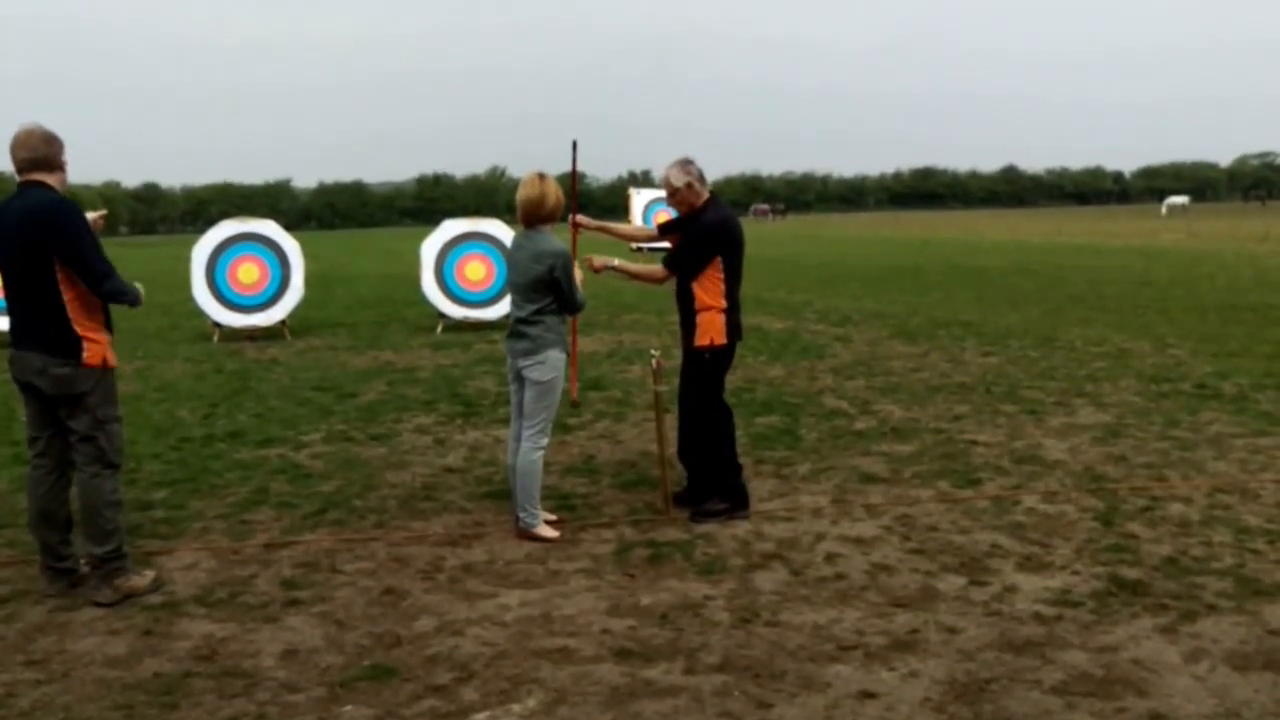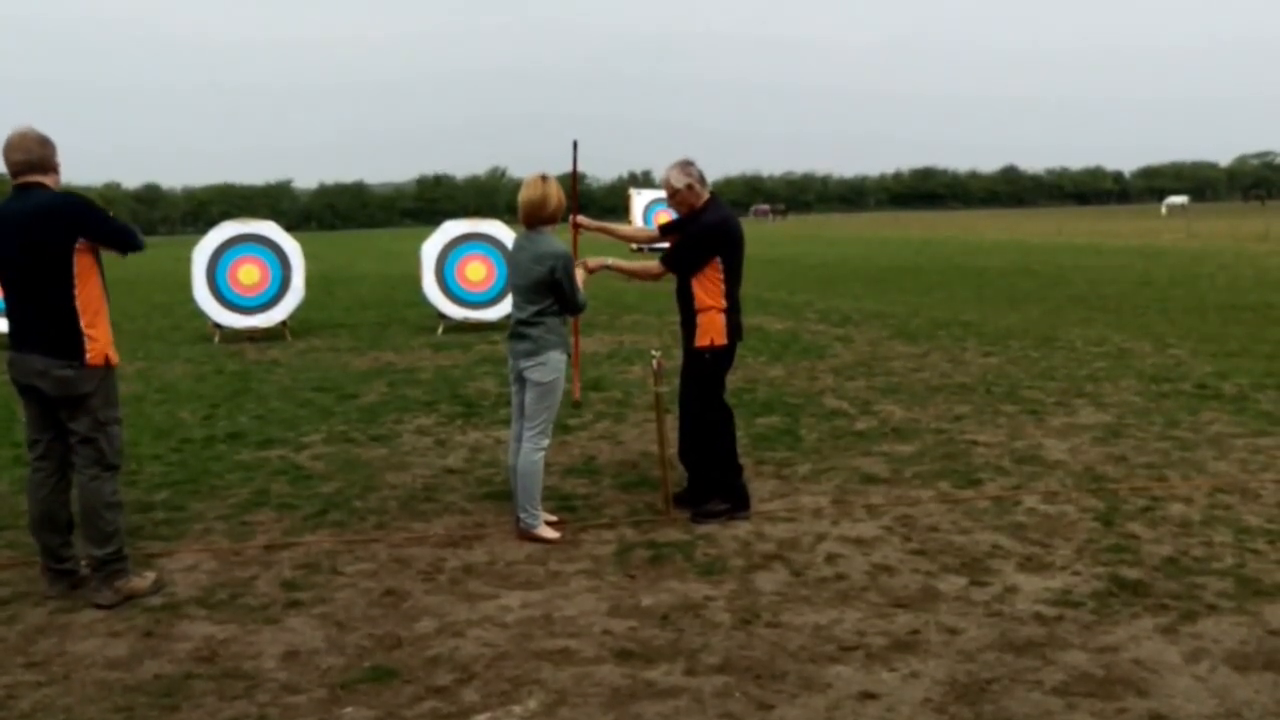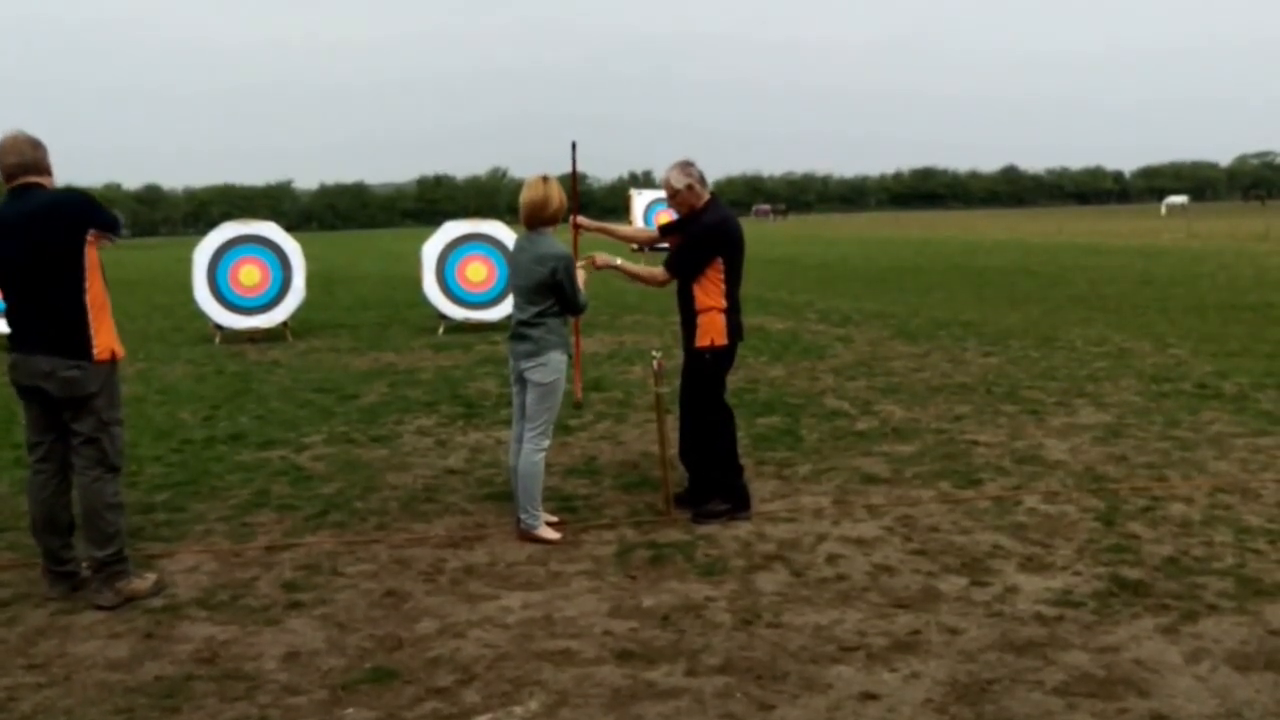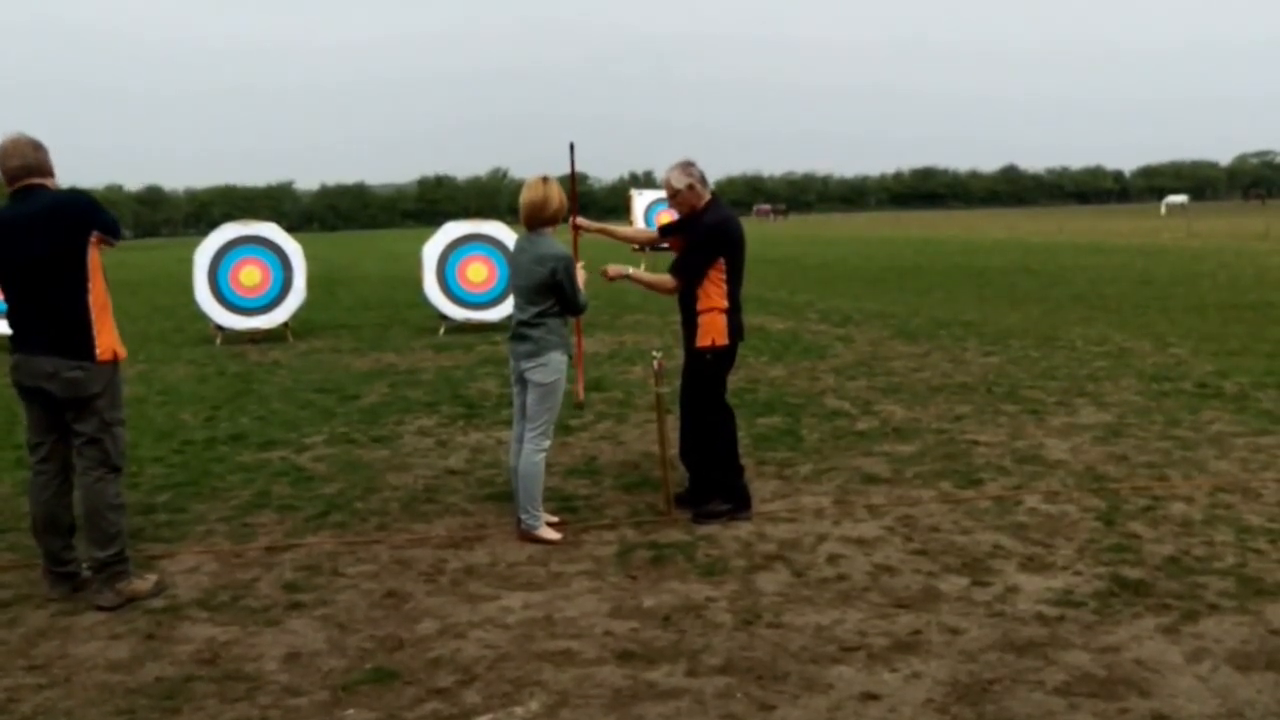
dt=0.3s
person 1, frame 1
right shoulder: (57, 209)
right elbow: (100, 283)
left wrist: (80, 231)
right wrist: (133, 294)
right hip: (75, 359)
left knee: (46, 461)
right knee: (97, 463)
left ankle: (58, 568)
right ankle: (109, 574)
person 1, frame 2
right shoulder: (67, 208)
right elbow: (132, 241)
right wrist: (99, 231)
right hip: (76, 361)
left knee: (46, 463)
right knee: (96, 465)
left ankle: (58, 570)
right ankle: (110, 576)
person 1, frame 3
right shoulder: (70, 205)
right elbow: (113, 225)
right hip: (80, 360)
left knee: (46, 464)
right knee: (97, 466)
left ankle: (59, 572)
right ankle: (110, 577)
person 1, frame 4
right shoulder: (73, 206)
right elbow: (112, 231)
right hip: (82, 361)
left knee: (47, 465)
right knee: (99, 466)
left ankle: (60, 572)
right ankle: (112, 577)
person 2, frame 1
left shoulder: (517, 244)
right shoulder: (556, 252)
right elbow: (573, 305)
right wrist: (577, 280)
left hip: (517, 347)
right hip: (544, 352)
left knee: (519, 433)
right knee: (535, 438)
left ankle: (525, 509)
right ankle: (529, 521)
person 2, frame 2
left shoulder: (519, 245)
right shoulder: (557, 253)
right elbow: (574, 305)
right wrist: (579, 281)
left hip: (518, 348)
right hip: (545, 353)
left knee: (520, 434)
right knee: (536, 439)
left ankle: (526, 510)
right ankle: (530, 521)
person 2, frame 3
left shoulder: (520, 246)
right shoulder: (558, 254)
right elbow: (576, 306)
right wrist: (580, 281)
left hip: (519, 349)
right hip: (546, 354)
left knee: (521, 435)
right knee: (536, 439)
left ankle: (527, 510)
right ankle: (530, 522)
person 2, frame 4
left shoulder: (521, 246)
right shoulder: (558, 254)
right elbow: (576, 307)
right wrist: (580, 281)
left hip: (520, 349)
right hip: (546, 354)
left knee: (521, 435)
right knee: (537, 440)
left ankle: (527, 511)
right ankle: (531, 522)
person 3, frame 1
left shoulder: (713, 223)
right shoulder: (698, 217)
left elbow: (661, 273)
right elbow: (648, 233)
left wrist: (612, 263)
right wrist: (595, 225)
left hip: (713, 330)
right hip: (700, 328)
left knee: (709, 407)
right knee: (692, 406)
left ankle: (730, 495)
right ankle: (702, 485)
person 3, frame 2
left shoulder: (713, 224)
right shoulder: (699, 218)
left elbow: (657, 270)
right elbow: (650, 235)
left wrist: (607, 263)
right wrist: (595, 226)
left hip: (713, 330)
right hip: (701, 328)
left knee: (709, 408)
right knee: (693, 407)
left ankle: (731, 495)
right ankle: (702, 486)
person 3, frame 3
left shoulder: (713, 224)
right shoulder: (699, 219)
left elbow: (662, 276)
right elbow: (649, 235)
left wrist: (614, 262)
right wrist: (596, 227)
left hip: (714, 331)
right hip: (701, 329)
left knee: (710, 407)
right knee: (694, 407)
left ankle: (732, 496)
right ankle: (703, 486)
person 3, frame 4
left shoulder: (714, 224)
right shoulder: (700, 219)
left elbow: (671, 283)
right elbow: (650, 236)
left wrist: (626, 272)
right wrist: (596, 227)
left hip: (714, 331)
right hip: (702, 329)
left knee: (711, 408)
right knee: (694, 407)
left ankle: (733, 496)
right ankle: (704, 486)
